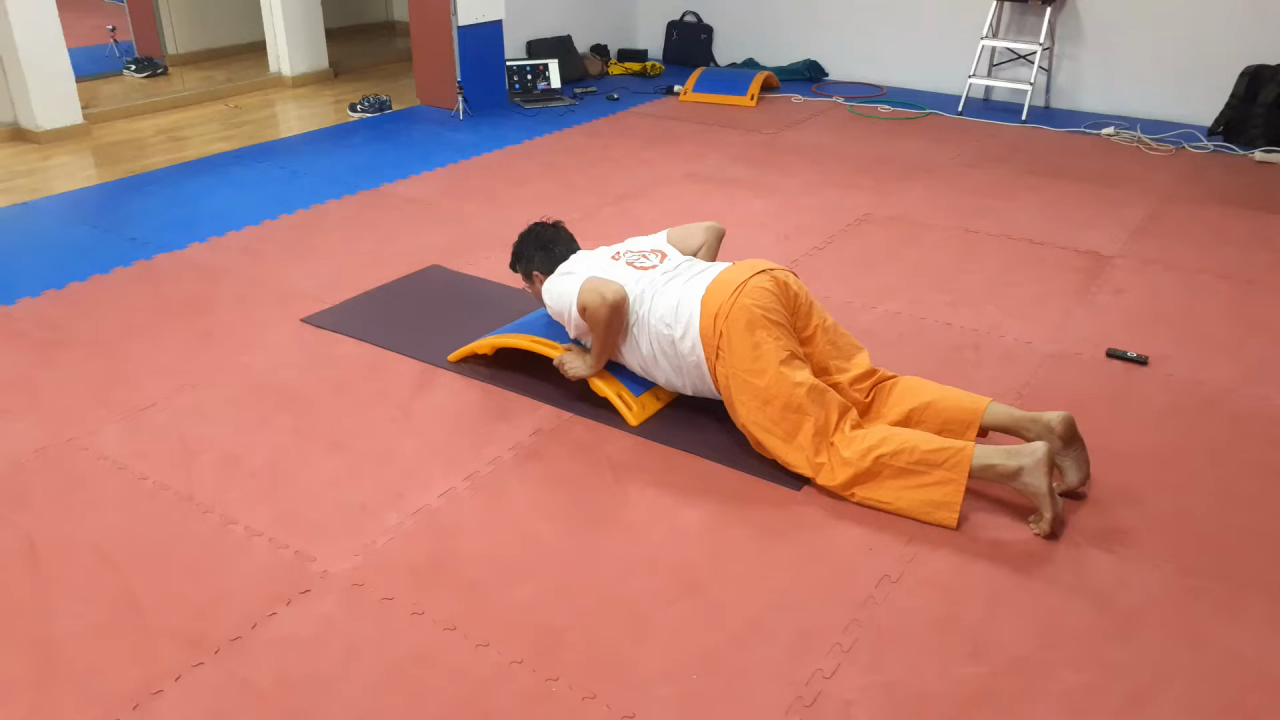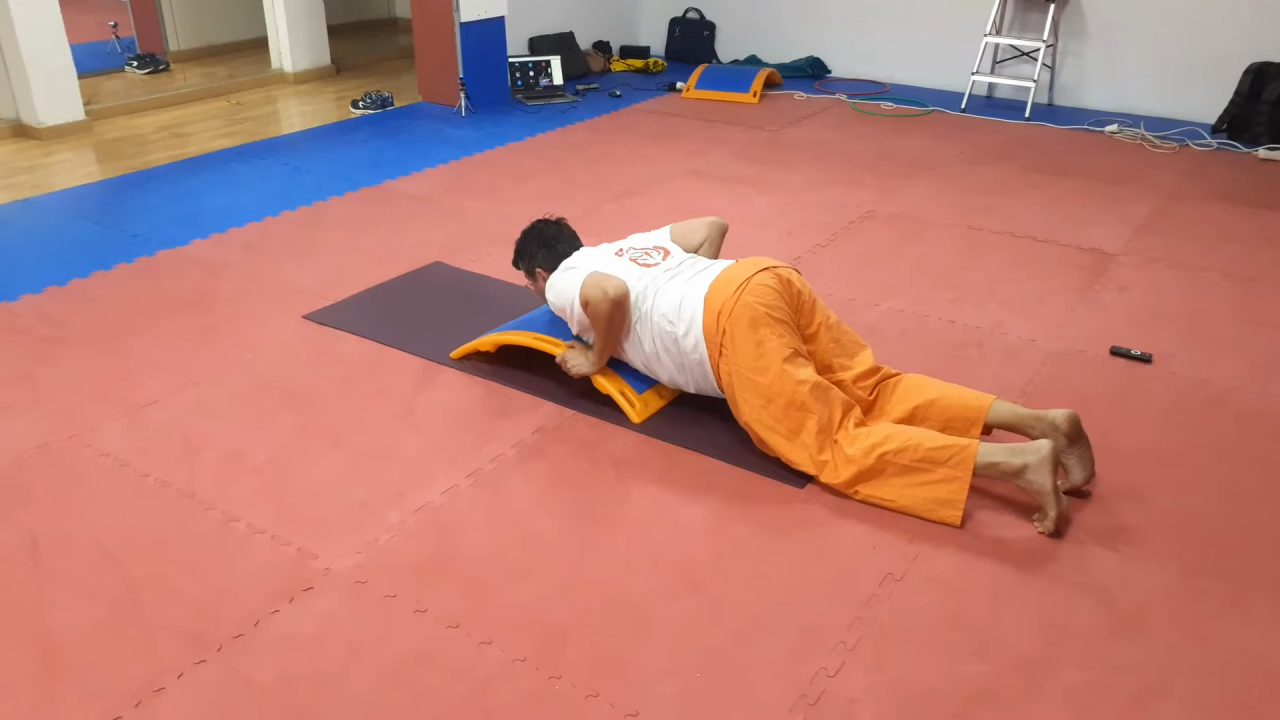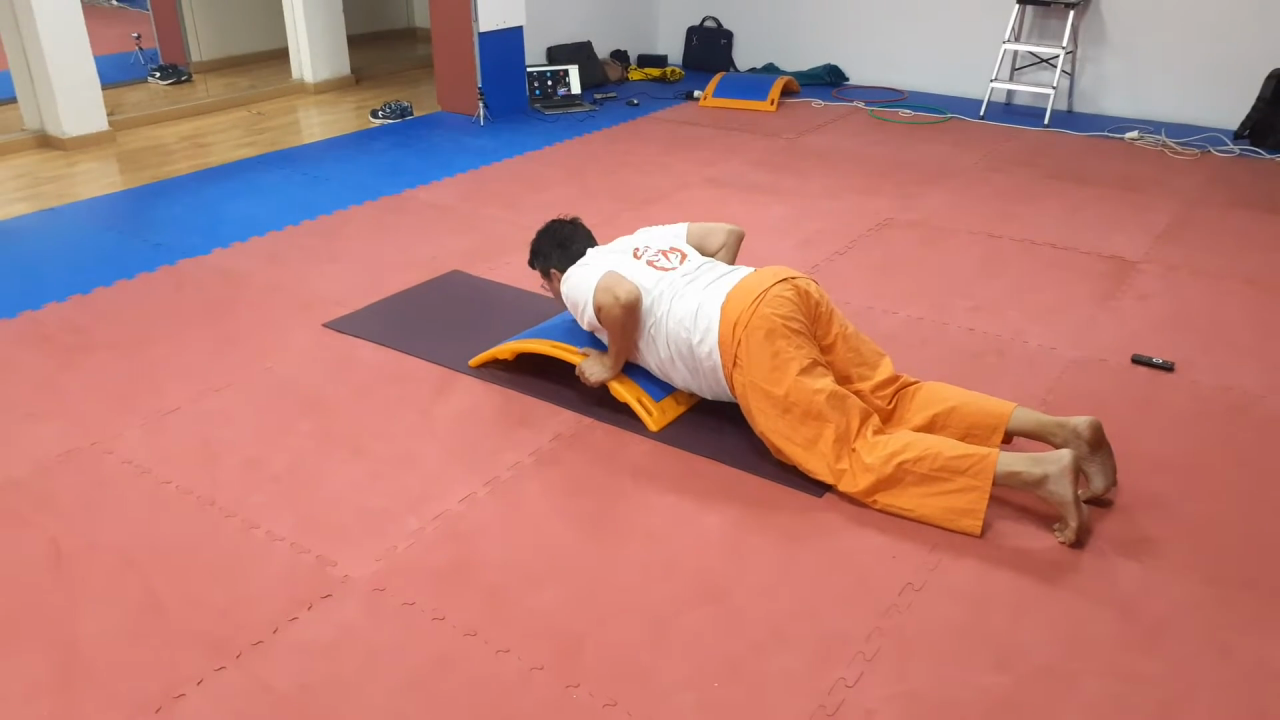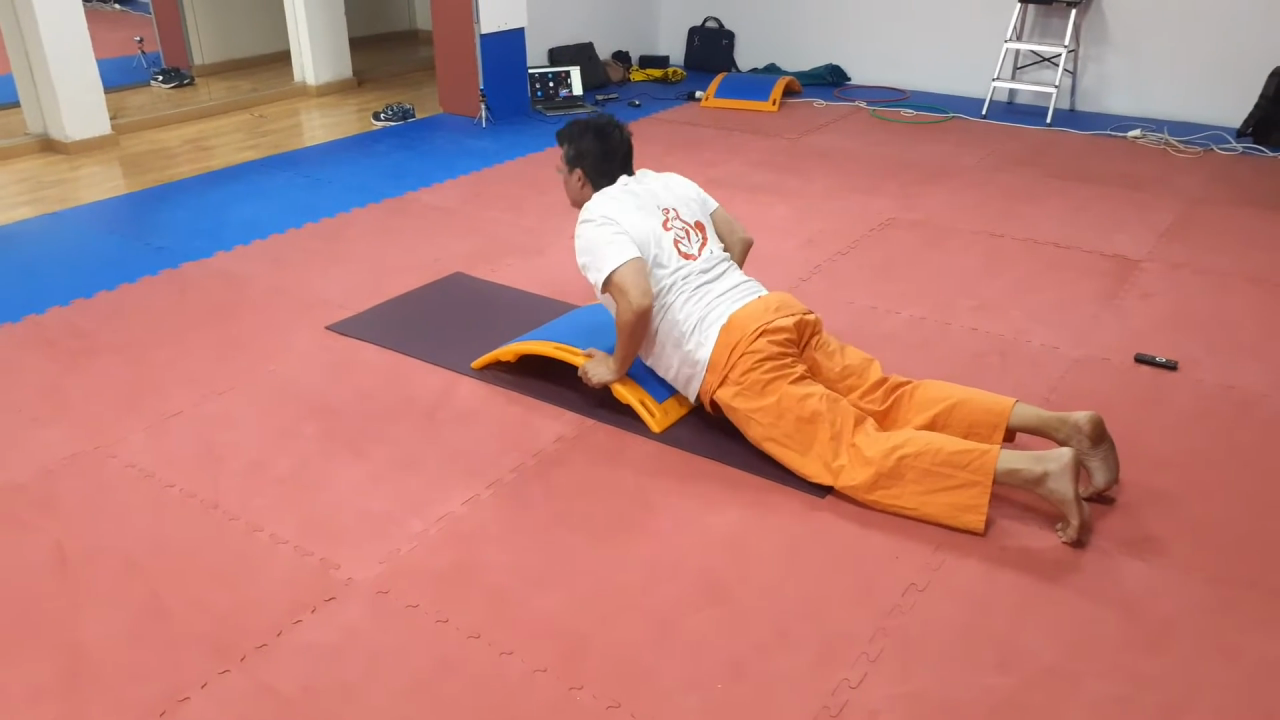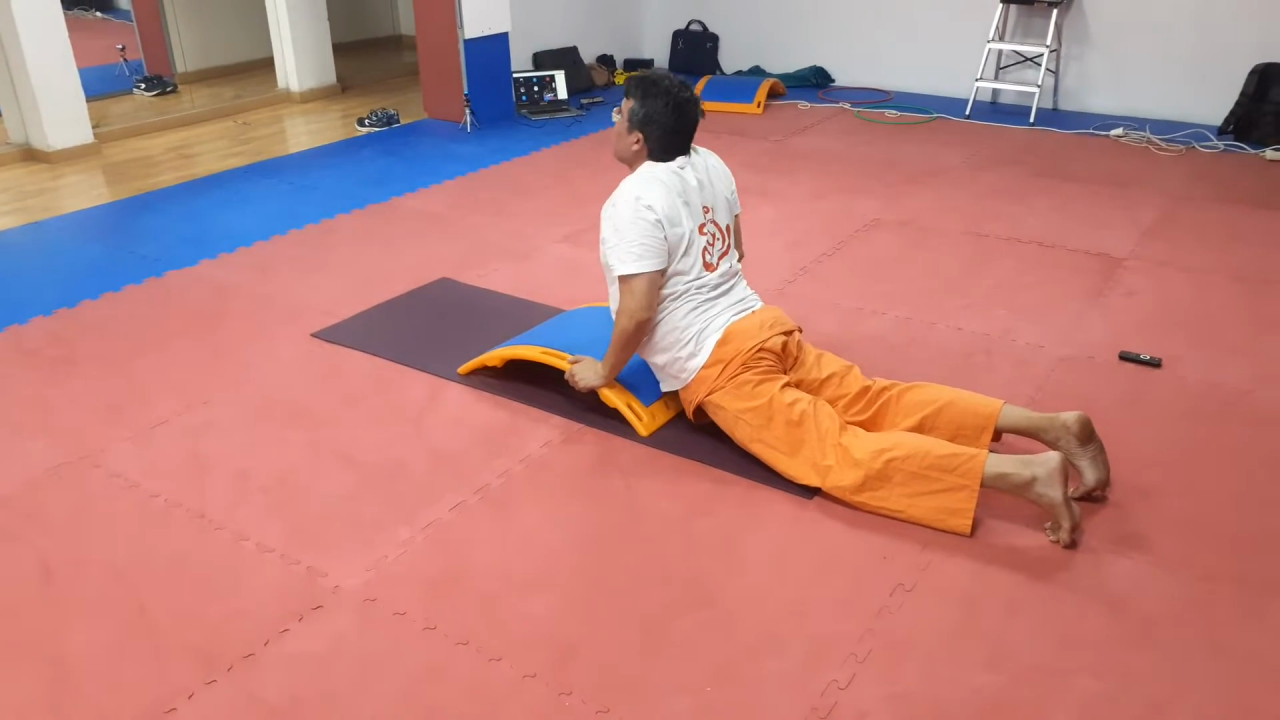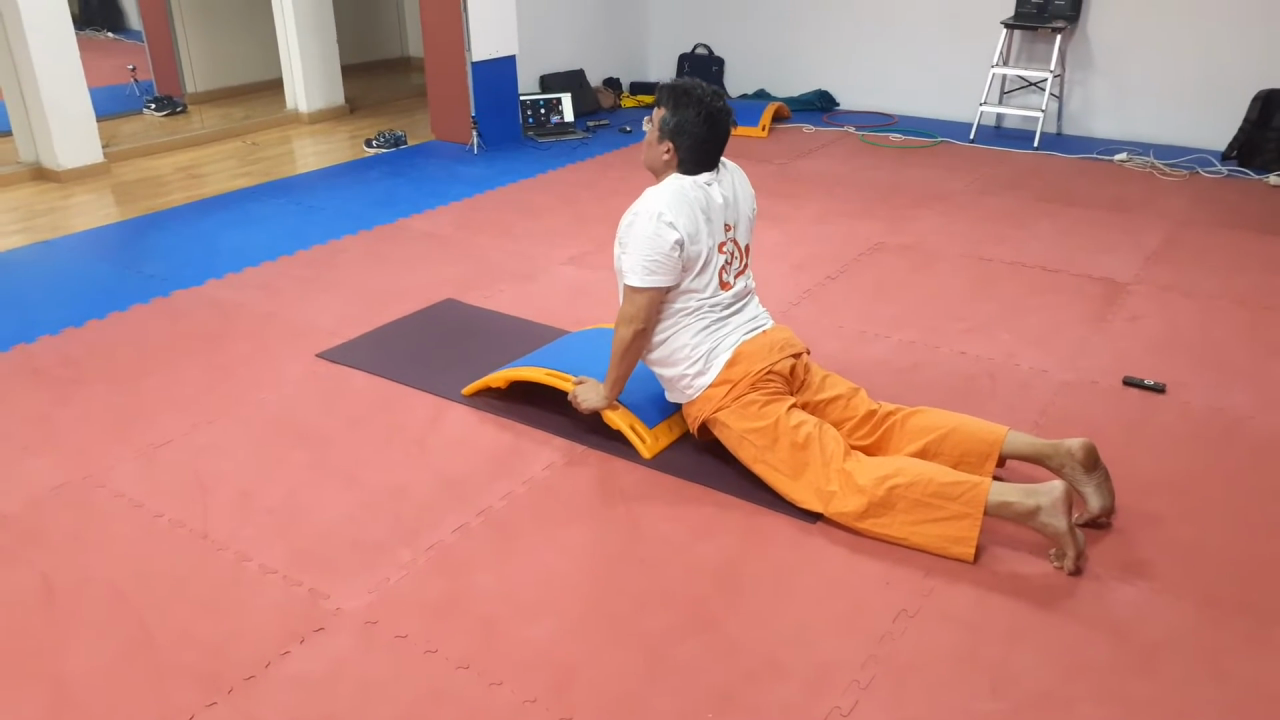
dt=0.7s
person 1, frame 1
left shoulder: (559, 287)
right shoulder: (624, 247)
left elbow: (606, 298)
right elbow: (710, 229)
left wrist: (595, 360)
left hip: (729, 323)
right hip: (761, 278)
left knee: (834, 448)
right knee: (874, 394)
left ankle: (1015, 465)
right ankle: (1037, 425)
person 1, frame 2
left shoulder: (563, 282)
right shoulder: (626, 244)
left elbow: (609, 294)
right elbow: (713, 226)
left wrist: (597, 356)
left hip: (734, 321)
right hip: (765, 276)
left knee: (837, 446)
right knee: (875, 392)
left ankle: (1021, 460)
right ankle: (1041, 422)
person 1, frame 3
left shoulder: (577, 281)
right shoulder: (643, 237)
left elbow: (621, 298)
right elbow: (728, 234)
left wrist: (613, 363)
left hip: (749, 331)
right hip: (781, 287)
left knee: (855, 454)
right knee: (895, 400)
left ankle: (1040, 472)
right ankle: (1063, 429)
person 1, frame 4
left shoulder: (595, 222)
right shoulder: (668, 182)
left elbow: (637, 301)
left wrist: (618, 365)
left hip: (738, 359)
right hip: (776, 312)
left knee: (854, 454)
right knee: (894, 401)
left ankle: (1037, 469)
right ankle: (1063, 425)
person 1, frame 5
left shoulder: (632, 202)
right shoulder: (709, 164)
left elbow: (639, 311)
left wrist: (605, 371)
left hip: (719, 367)
right hip: (762, 327)
left knee: (839, 456)
right knee: (880, 403)
left ankle: (1025, 474)
right ankle: (1053, 425)
person 1, frame 6
left shoulder: (654, 215)
right shoulder: (731, 179)
left elbow: (636, 322)
left wrist: (607, 391)
left hip: (725, 384)
right hip: (769, 346)
left knee: (842, 481)
right knee: (883, 427)
left ankle: (1030, 502)
right ankle: (1056, 452)
